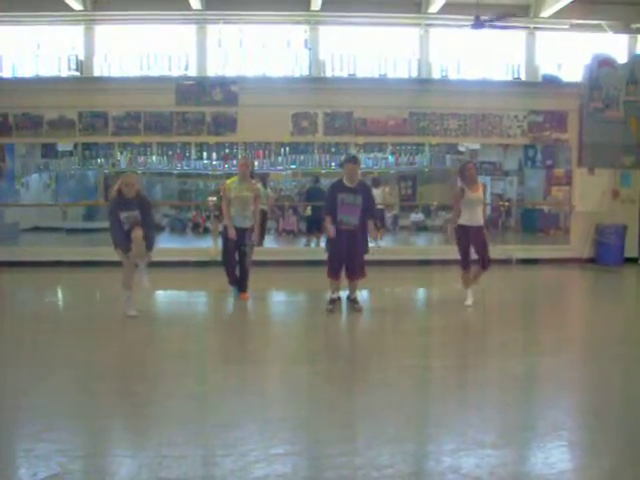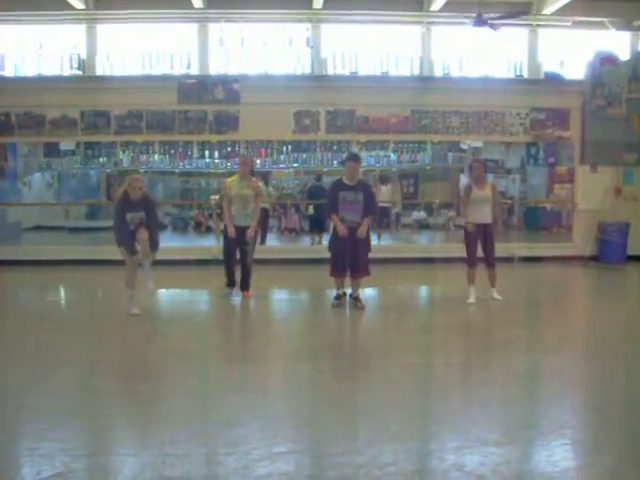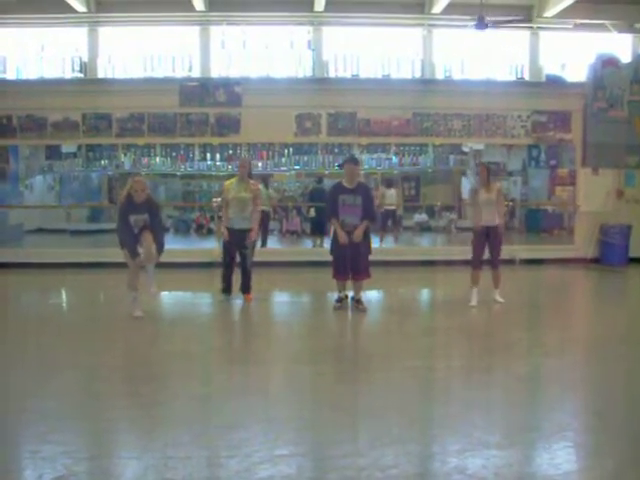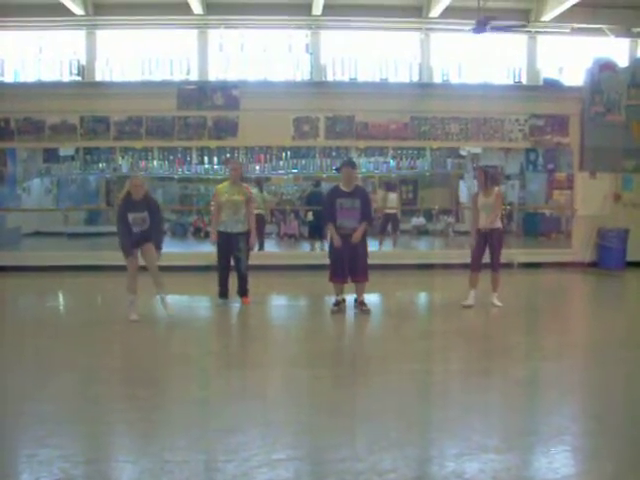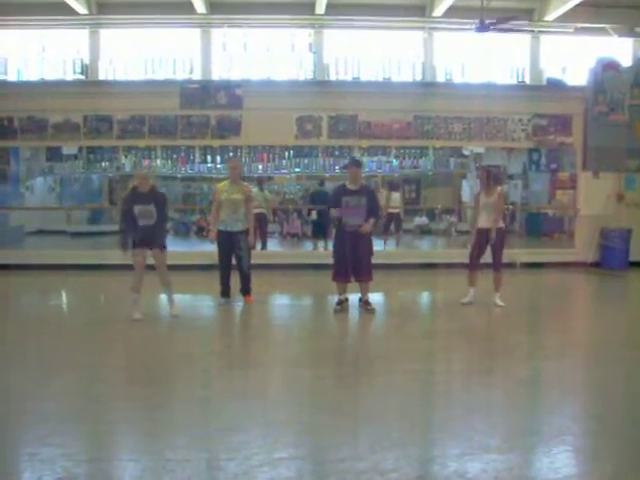
dt=0.2s
person 1, frame 1
left shoulder: (365, 189)
right shoulder: (335, 187)
left elbow: (370, 212)
right elbow: (328, 210)
left wrist: (370, 228)
right wrist: (329, 225)
left hip: (357, 234)
right hip: (338, 233)
left knee: (356, 266)
right knee: (334, 265)
left ankle: (352, 297)
right ankle: (334, 297)
person 1, frame 2
left shoulder: (365, 187)
right shoulder: (336, 186)
left elbow: (371, 210)
right elbow: (331, 210)
left wrist: (365, 226)
right wrist: (338, 224)
left hip: (359, 232)
right hip: (341, 231)
left knee: (359, 265)
right knee: (338, 263)
left ankle: (355, 295)
right ankle: (340, 293)
person 1, frame 3
left shoulder: (365, 189)
right shoulder: (335, 189)
left elbow: (370, 214)
right elbow: (331, 214)
left wrist: (360, 229)
right wrist: (339, 231)
left hip: (360, 234)
right hip: (341, 234)
left knee: (360, 267)
right knee: (340, 267)
left ankle: (357, 298)
right ankle: (341, 296)
person 1, frame 4
left shoulder: (362, 193)
right shoulder: (333, 193)
left elbow: (368, 217)
right elbow: (328, 218)
left wrist: (360, 231)
right wrist: (334, 235)
left hip: (357, 237)
right hip: (338, 237)
left knee: (360, 270)
right knee: (337, 270)
left ankle: (360, 300)
right ankle: (339, 299)
person 1, frame 5
left shoulder: (368, 191)
right shoulder: (339, 191)
left elbow: (376, 212)
right elbow: (331, 209)
left wrist: (370, 223)
right wrist: (333, 212)
left hip: (362, 236)
right hip: (343, 236)
left knee: (364, 268)
right knee: (341, 268)
left ankle: (365, 299)
right ankle: (342, 299)
person 2, frame 1
left shoulder: (143, 201)
right shoulder: (115, 202)
left elbow: (149, 223)
right elbow: (115, 227)
left wrist: (149, 248)
right wrist: (126, 249)
left hip: (136, 230)
right hip: (121, 236)
left knee: (137, 236)
right knee: (128, 266)
left ankle: (143, 270)
right ankle: (129, 303)
person 2, frame 2
left shoulder: (148, 202)
right shoulder: (121, 203)
left elbow: (154, 224)
right elbow: (121, 228)
left wrist: (153, 248)
right wrist: (132, 251)
left hip: (140, 229)
right hip: (124, 235)
left knee: (143, 236)
right knee: (131, 264)
left ankle: (147, 272)
right ankle: (131, 302)
person 2, frame 3
left shoulder: (152, 204)
right shoulder: (125, 205)
left elbow: (158, 227)
right elbow: (124, 231)
left wrist: (159, 250)
right wrist: (134, 254)
left hip: (144, 232)
right hip: (128, 237)
left knee: (148, 240)
right knee: (134, 267)
left ankle: (151, 278)
right ankle: (135, 304)
person 2, frame 4
left shoulder: (151, 202)
right shoulder: (124, 204)
left elbow: (158, 225)
right elbow: (122, 229)
left wrist: (158, 247)
right wrist: (127, 252)
left hip: (146, 237)
right hip: (130, 239)
left knee: (152, 267)
right knee: (132, 271)
left ankle: (163, 299)
right ankle: (132, 308)
person 2, frame 5
left shoulder: (159, 196)
right shoulder: (130, 198)
left elbow: (163, 219)
right elbow: (125, 220)
left wrist: (160, 240)
right wrist: (124, 241)
left hip: (155, 236)
right hip: (138, 237)
left knee: (162, 269)
right knee: (139, 269)
left ankle: (171, 302)
right ankle: (135, 307)
person 3, frame 1
left shoulder: (255, 187)
right shoulder: (229, 184)
left elbow: (257, 210)
right elbow: (225, 207)
left wrist: (256, 231)
right wrist: (230, 227)
left hip: (247, 228)
right hip: (231, 226)
left knee: (245, 261)
right knee: (228, 258)
left ankle: (243, 289)
right ankle: (234, 282)
person 3, frame 2
left shoulder: (256, 185)
right shoulder: (229, 183)
left elbow: (257, 208)
right elbow: (225, 206)
left wrist: (253, 227)
right wrist: (229, 225)
left hip: (248, 226)
right hip: (232, 225)
left knee: (247, 259)
right knee: (229, 257)
left ankle: (245, 288)
right ankle: (230, 284)
person 3, frame 3
left shoulder: (254, 187)
right shoulder: (228, 185)
left elbow: (256, 210)
right elbow: (224, 208)
left wrist: (255, 230)
right wrist: (224, 228)
left hip: (247, 229)
right hip: (230, 228)
left knee: (246, 262)
right knee: (228, 261)
left ankle: (246, 291)
right ankle: (226, 291)
person 3, frame 4
left shoulder: (246, 190)
right shoulder: (220, 189)
left elbow: (251, 213)
right elbow: (215, 212)
left wrist: (253, 234)
right wrist: (213, 231)
left hip: (241, 232)
right hip: (223, 231)
left knee: (242, 265)
right knee: (223, 265)
left ankle: (244, 294)
right ankle: (223, 295)
person 3, frame 5
left shoulder: (246, 189)
right shoulder: (220, 188)
left elbow: (249, 212)
right elbow: (215, 210)
left wrist: (251, 233)
right wrist: (212, 229)
left hip: (241, 230)
right hip: (223, 230)
left knee: (244, 263)
right knee: (224, 264)
left ankle: (246, 293)
right ankle: (225, 294)
person 4, frame 1
left shoulder: (482, 188)
right shoulder: (462, 190)
left elbow: (483, 208)
right elbow: (456, 210)
left wrist: (484, 227)
right wrist: (453, 228)
left hip: (478, 228)
right hip: (464, 227)
left knee: (486, 261)
right knee: (465, 261)
left ankle: (470, 284)
right ankle: (468, 294)
person 4, frame 2
left shoulder: (491, 186)
right shoulder: (469, 187)
left elbow: (496, 206)
right elbow: (464, 208)
left wrist: (498, 224)
right wrist: (467, 222)
left hip: (487, 225)
right hip: (472, 225)
left knee: (490, 259)
right knee: (471, 259)
left ankle: (494, 291)
right ankle: (472, 292)
person 4, frame 3
left shoulder: (497, 189)
right shoulder: (476, 191)
left elbow: (500, 207)
right elbow: (475, 209)
left wrist: (501, 221)
right wrist: (477, 223)
left hip: (494, 227)
right hip: (481, 227)
left knee: (495, 261)
right knee: (476, 260)
left ankle: (496, 293)
right ankle: (474, 295)
person 4, frame 4
left shoulder: (497, 193)
right shoulder: (476, 196)
left elbow: (498, 211)
right elbow: (474, 216)
left wrist: (489, 223)
right wrist: (474, 234)
left hip: (495, 230)
right hip: (480, 231)
left knee: (495, 263)
right knee: (475, 263)
left ankle: (494, 297)
right ankle: (471, 297)
person 4, frame 5
left shoulder: (499, 192)
right shoulder: (478, 195)
left elbow: (499, 212)
right elbow: (475, 215)
left wrist: (493, 229)
right wrist: (473, 234)
left hip: (497, 230)
right hip: (481, 230)
left knee: (497, 263)
right knee: (473, 260)
left ankle: (497, 296)
right ankle: (471, 294)
